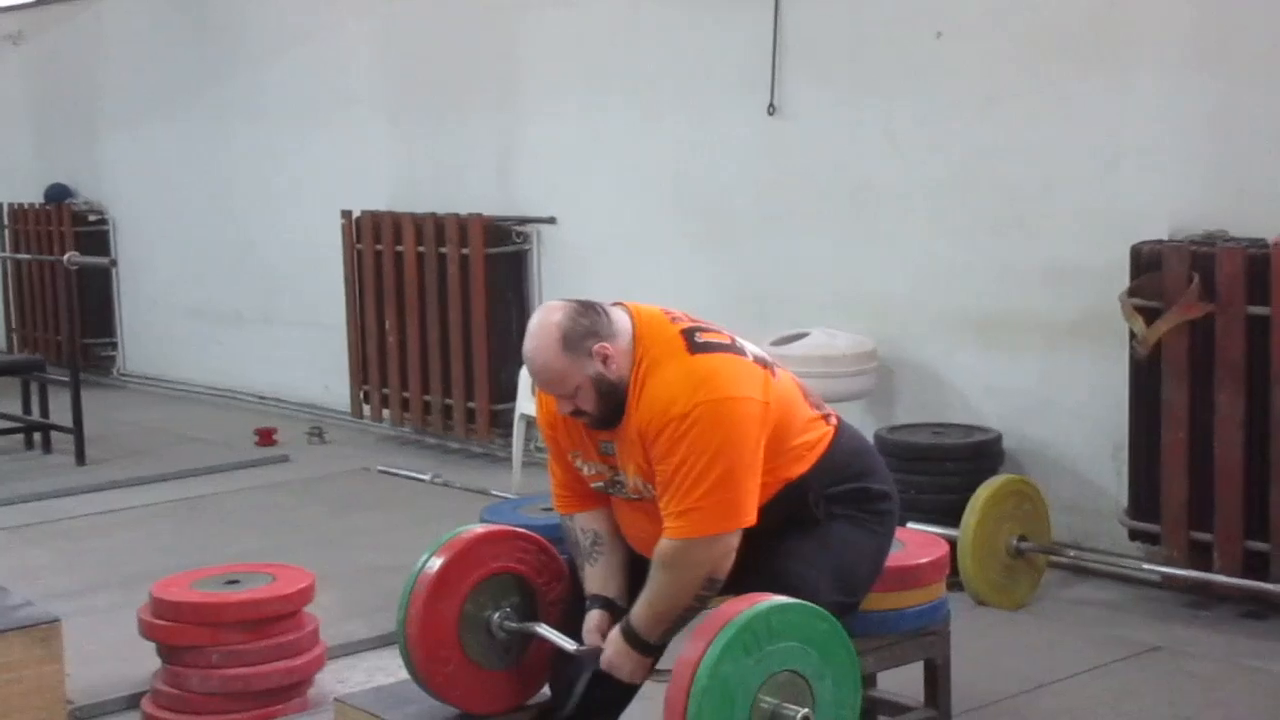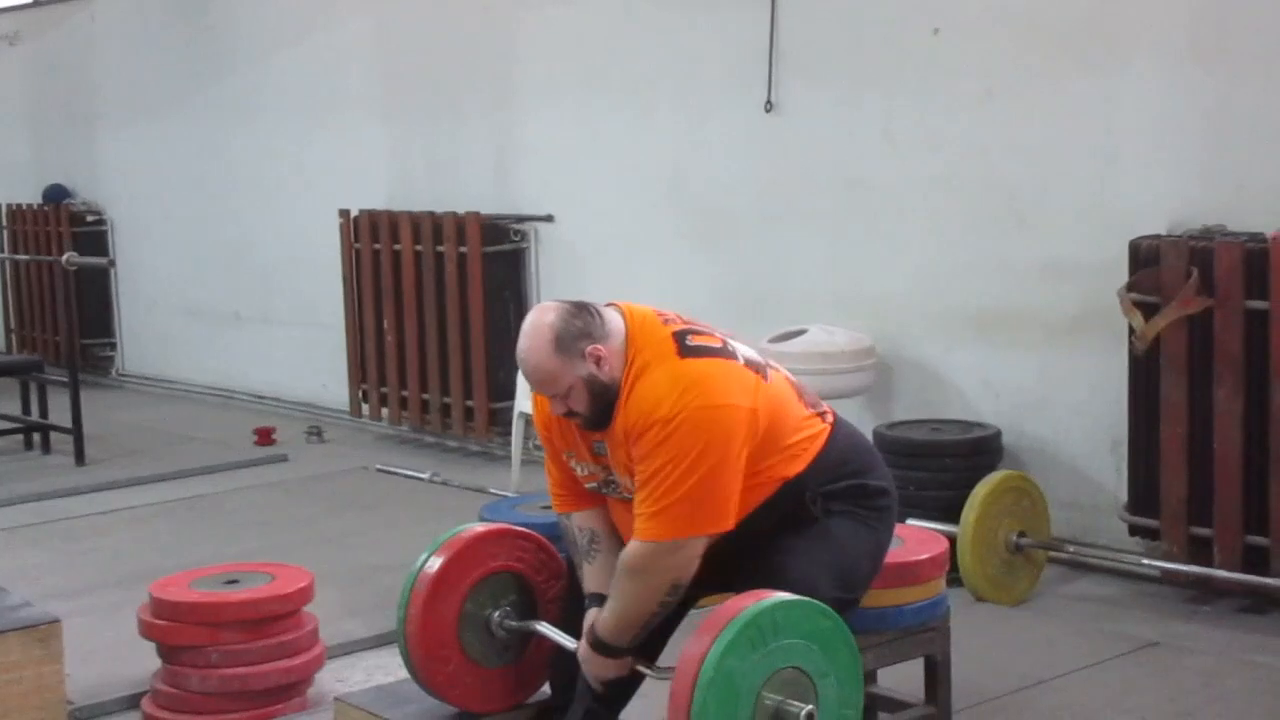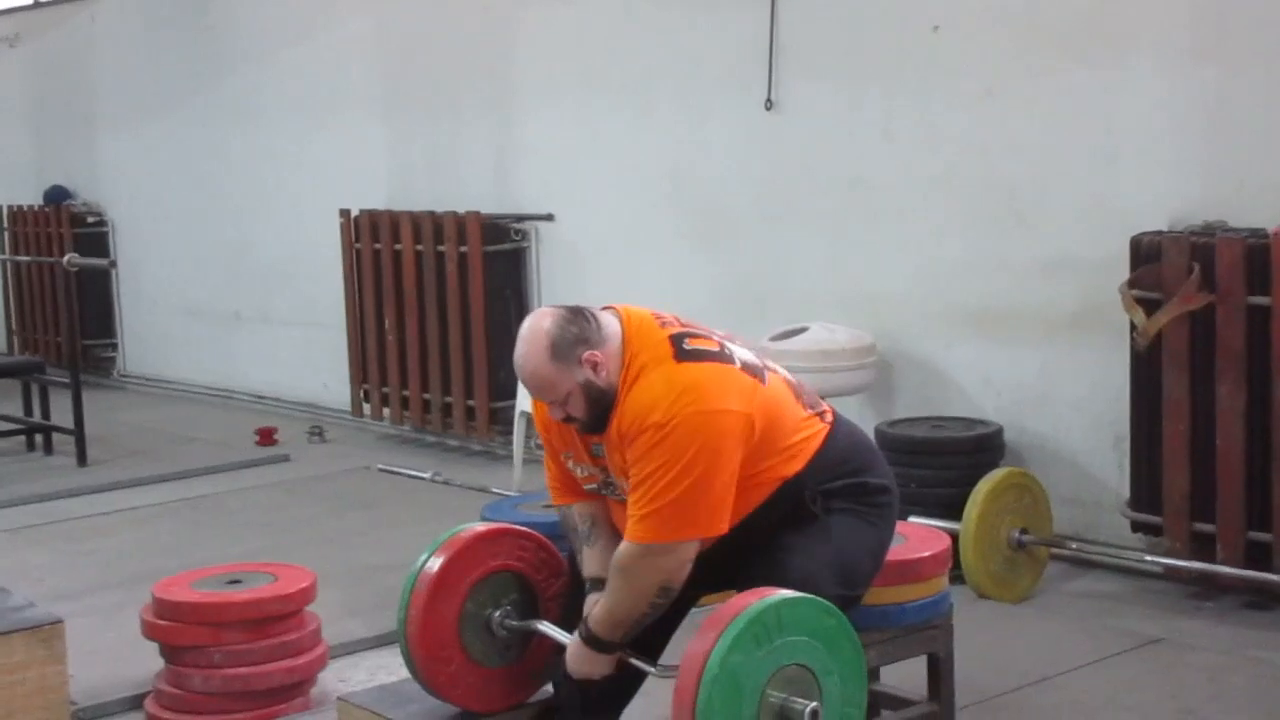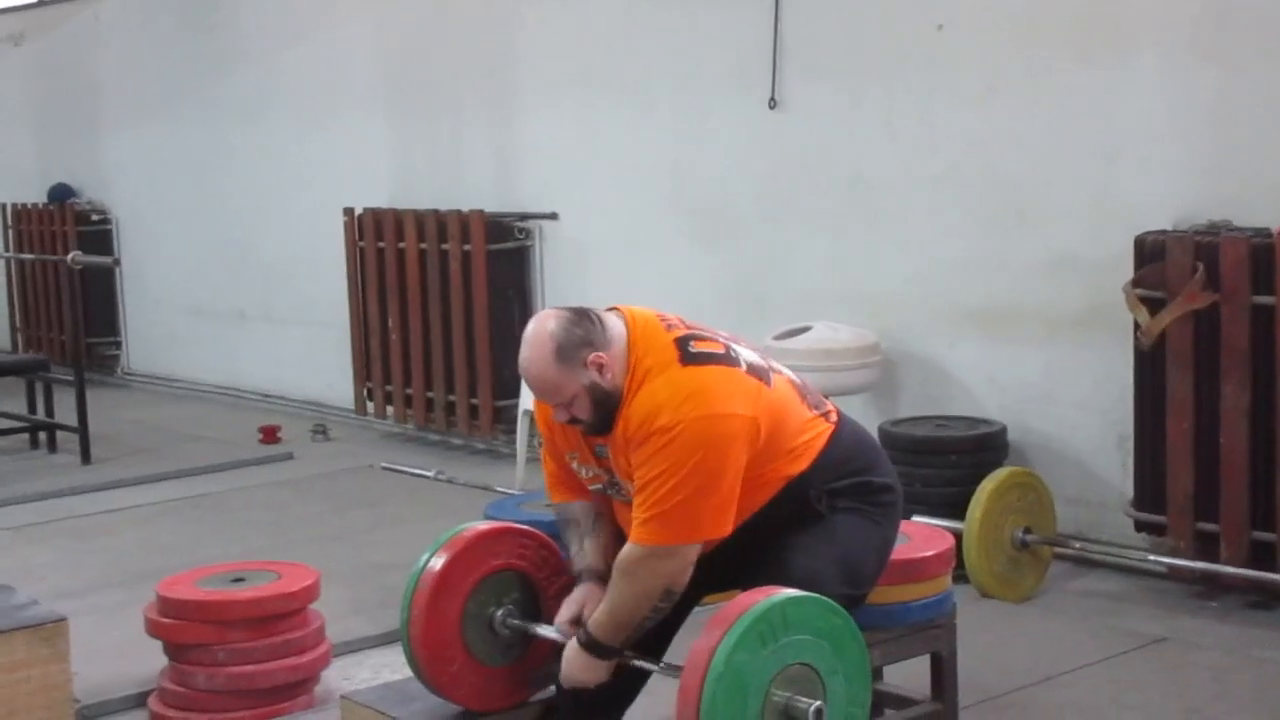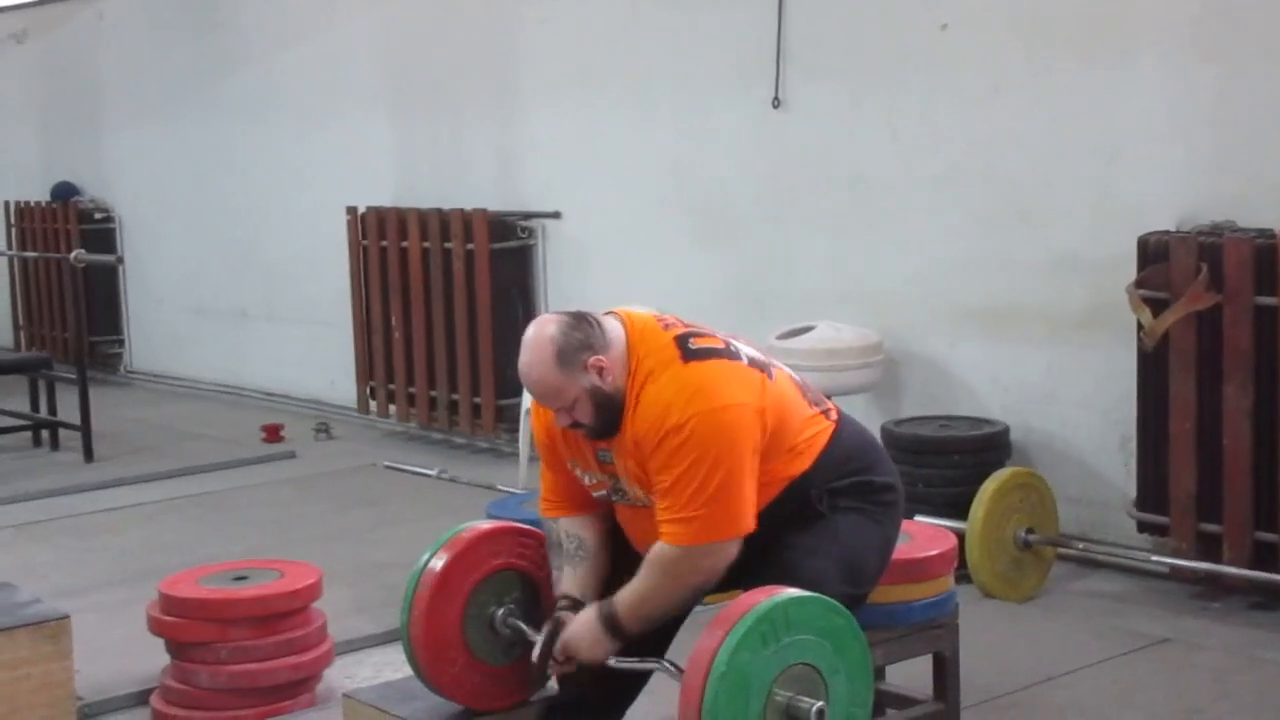
dt=0.2s
person 1, frame 1
left shoulder: (698, 387)
right shoulder: (568, 378)
left elbow: (701, 550)
right elbow: (584, 501)
left wrist: (638, 638)
right wrist: (602, 602)
right knee: (584, 626)
person 1, frame 2
left shoulder: (688, 391)
right shoulder: (562, 378)
left elbow: (666, 556)
right elbow: (582, 499)
left wrist: (610, 644)
right wrist: (598, 601)
right knee: (582, 623)
person 1, frame 3
left shoulder: (682, 396)
right shoulder: (562, 379)
left elbow: (656, 558)
right elbow: (582, 492)
left wrist: (598, 641)
right wrist: (597, 587)
right knee: (585, 613)
person 1, frame 4
left shoulder: (689, 398)
right shoulder: (568, 380)
left elbow: (659, 560)
right elbow: (577, 488)
left wrist: (597, 647)
right wrist: (590, 581)
right knee: (596, 619)
person 1, frame 5
left shoulder: (695, 394)
right shoulder: (566, 386)
left elbow: (698, 555)
right elbow: (572, 508)
left wrist: (610, 624)
right wrist: (570, 607)
right knee: (613, 598)
